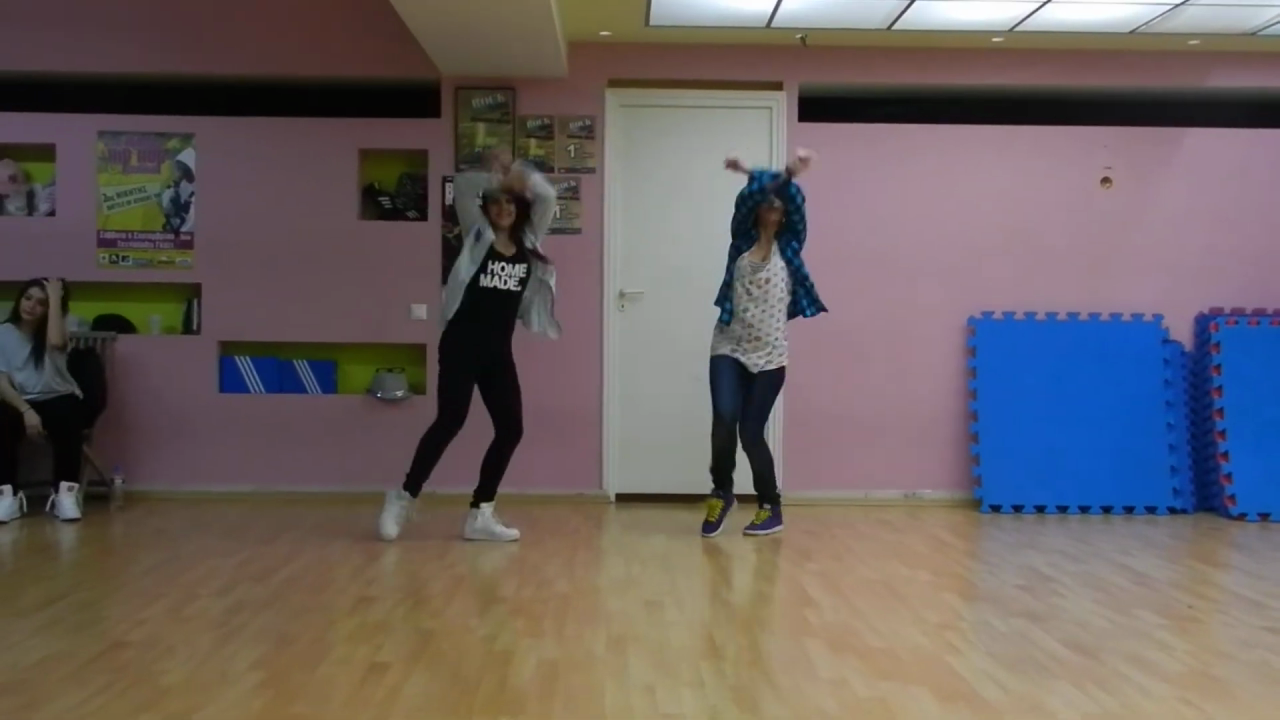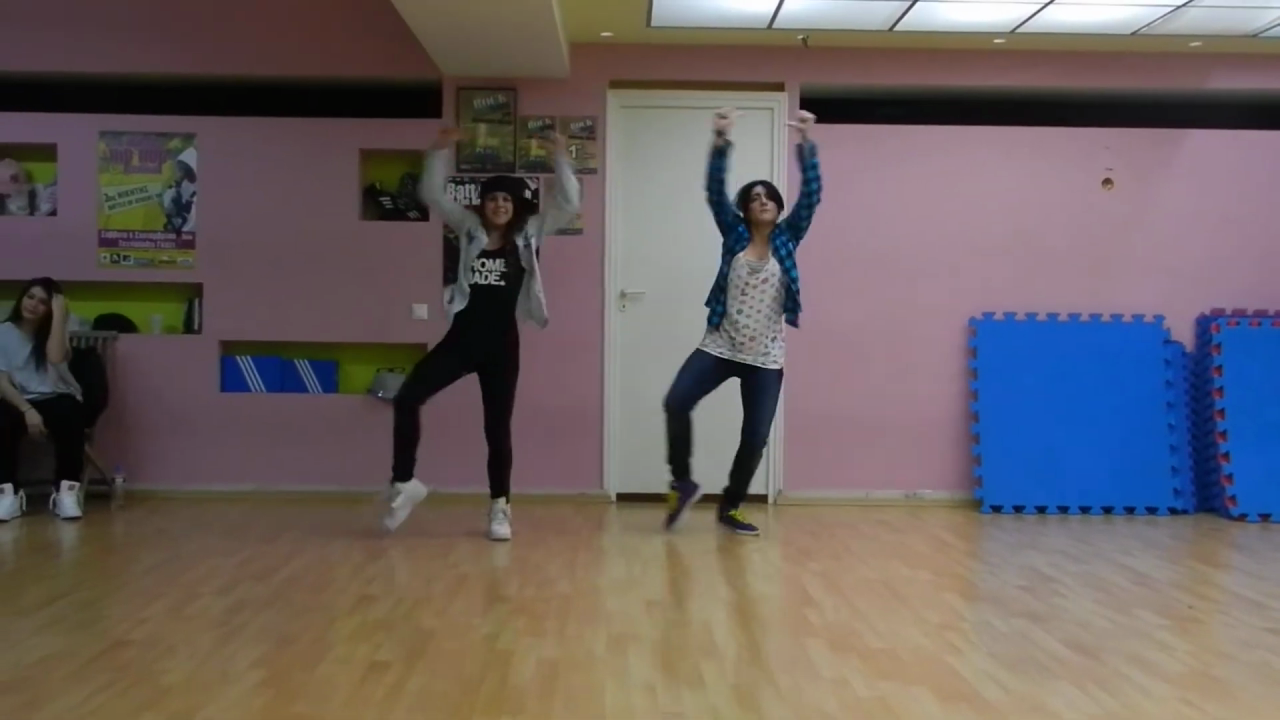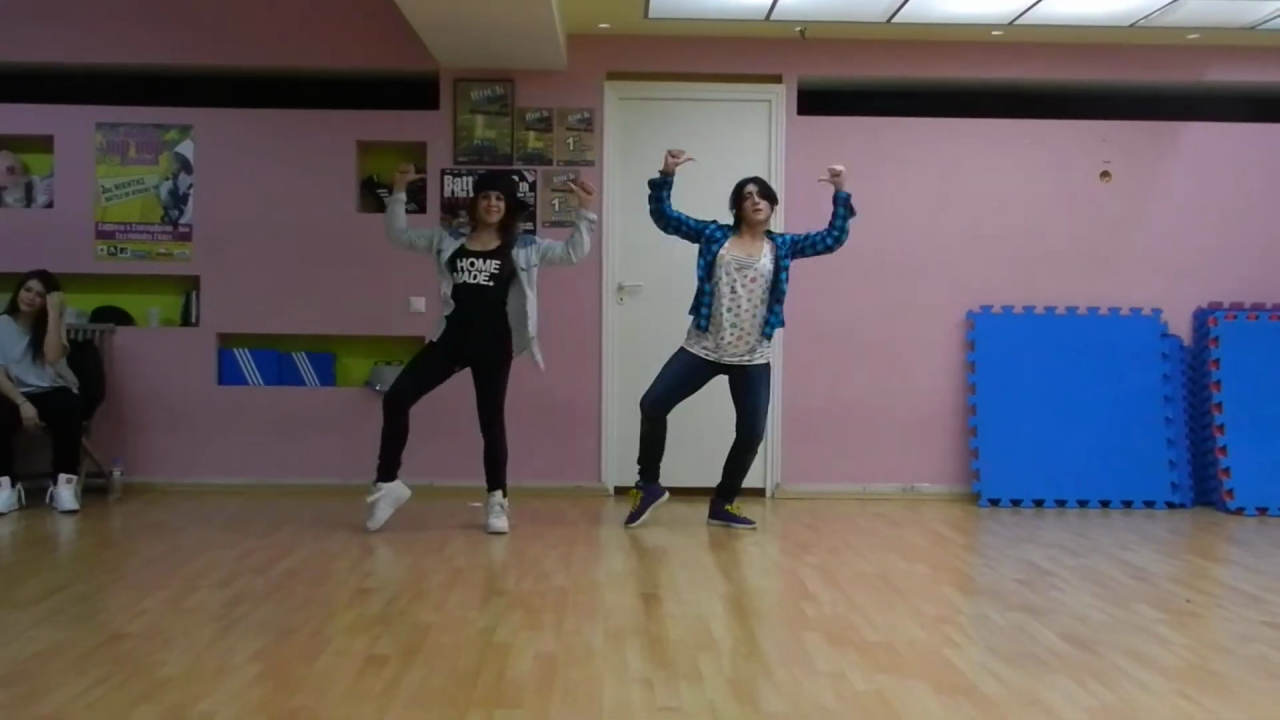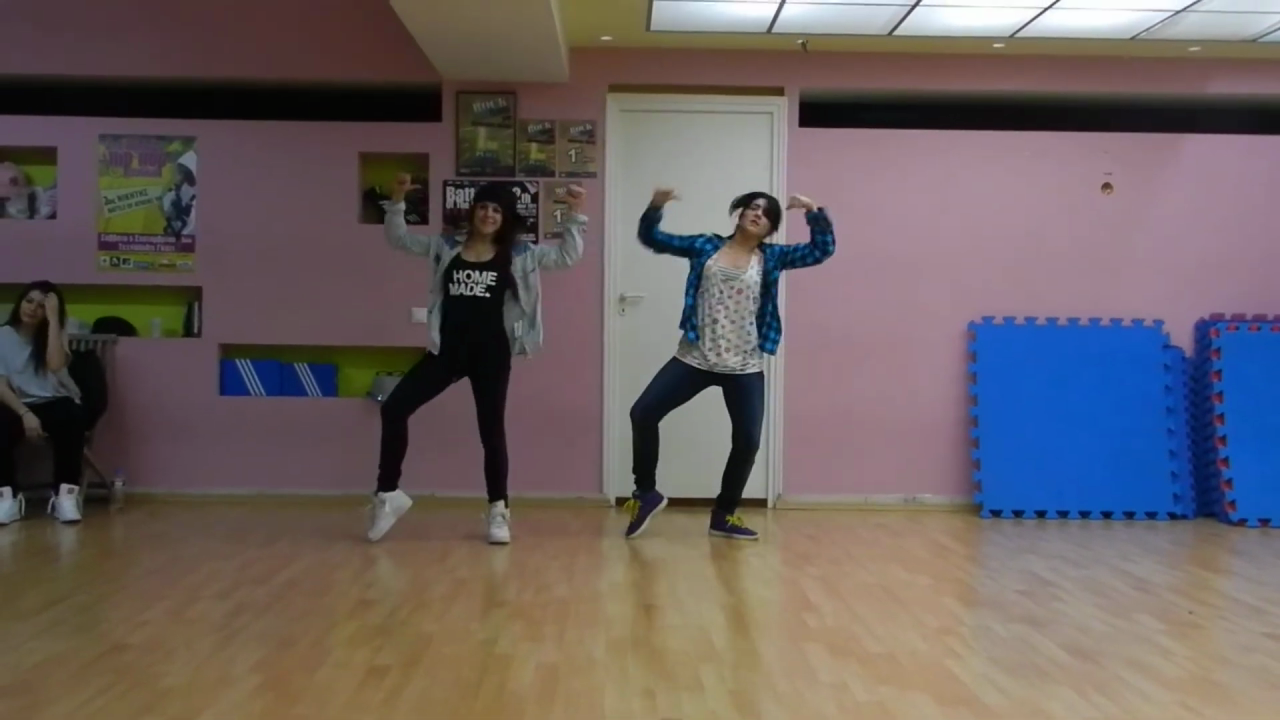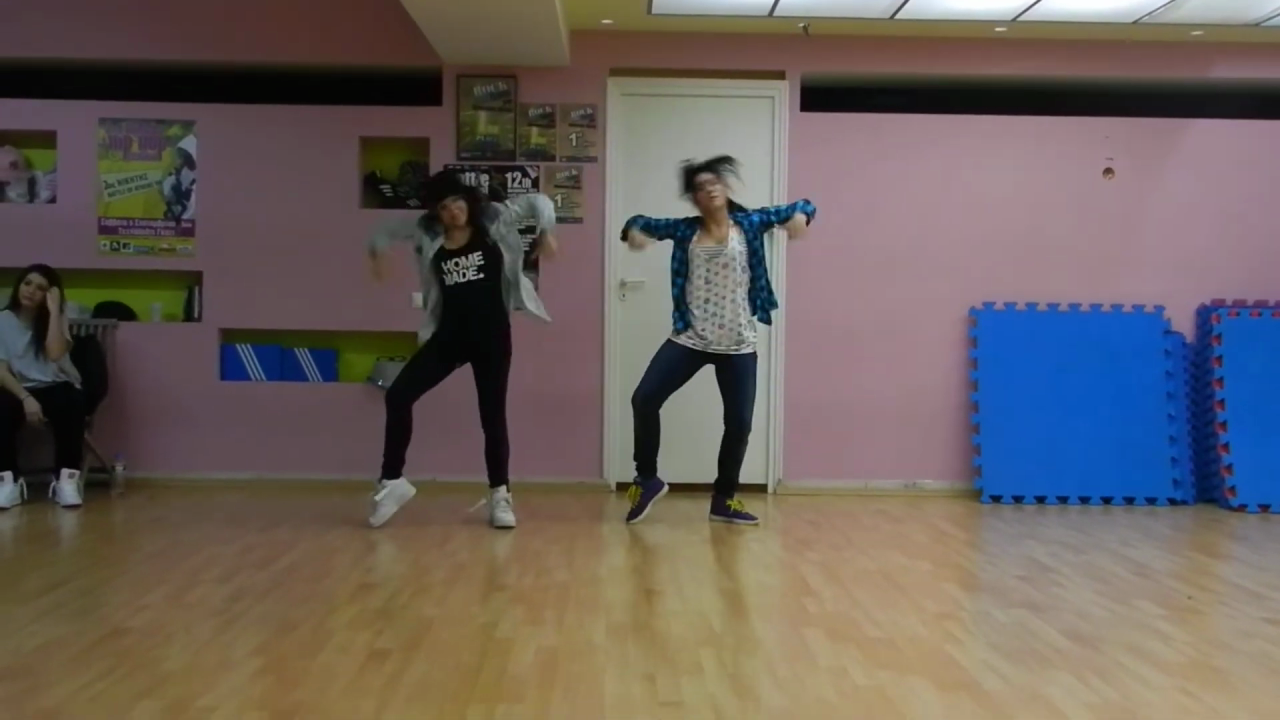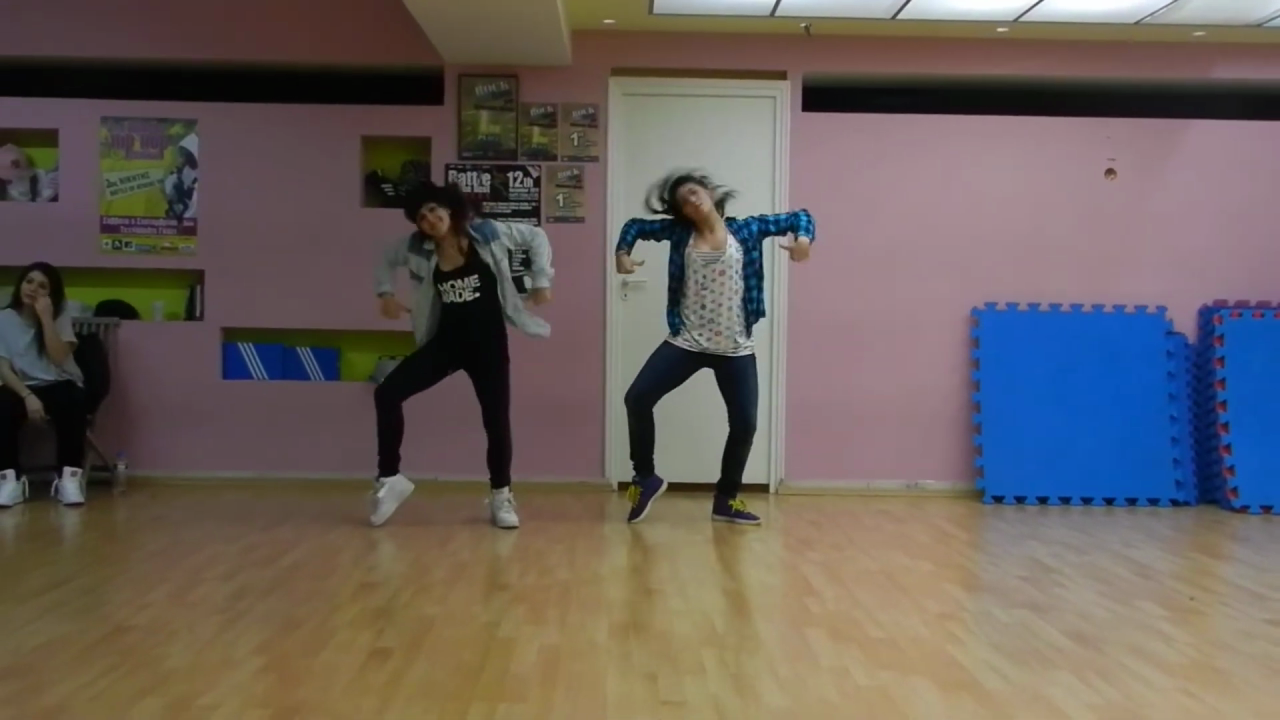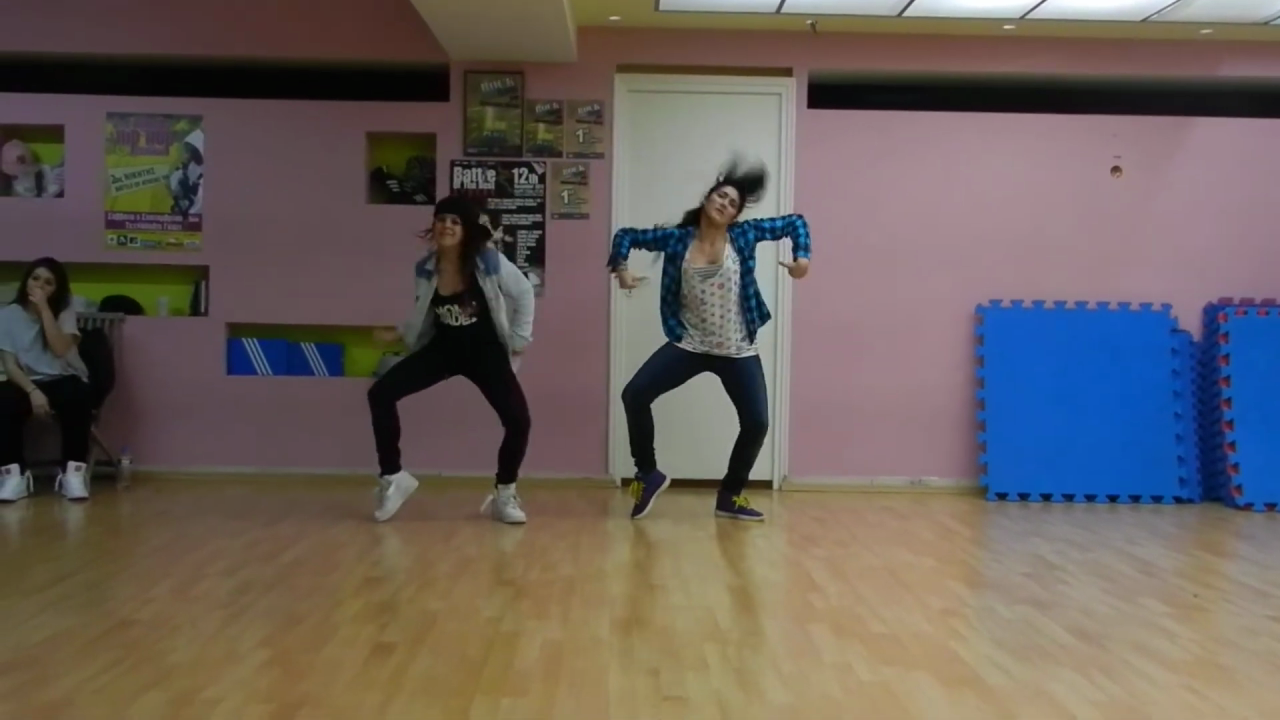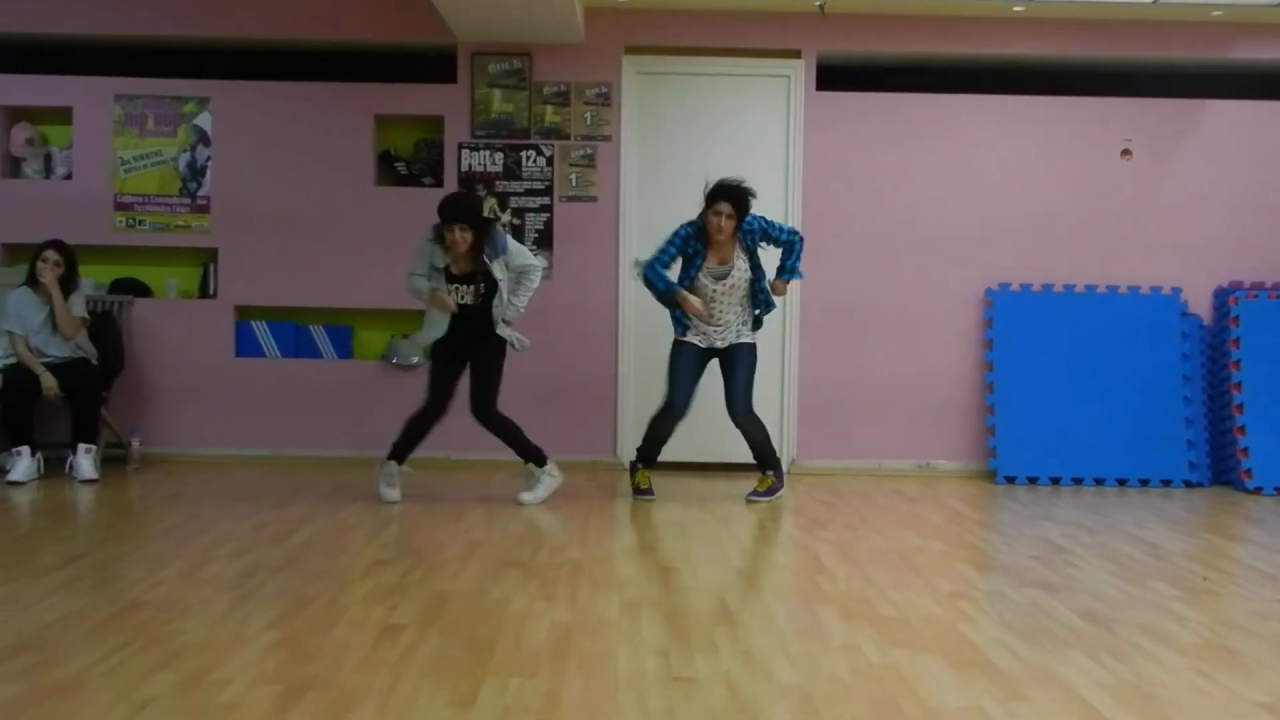
dt=0.2s
person 1, frame 1
left shoulder: (791, 241)
right shoulder: (743, 237)
left elbow: (795, 199)
right elbow: (750, 196)
right wrist: (786, 174)
left hip: (769, 357)
right hip: (728, 349)
left knee: (751, 432)
right knee: (725, 417)
left ankle: (770, 505)
right ankle: (721, 494)
person 1, frame 2
left shoulder: (787, 238)
right shoulder: (734, 234)
left elbow: (811, 195)
right elbow: (715, 190)
left wrist: (805, 142)
right wrist: (721, 140)
left hip: (765, 359)
right hip: (719, 346)
left knee: (755, 435)
right knee: (676, 403)
left ankle: (731, 506)
right ankle: (683, 483)
person 1, frame 3
left shoulder: (781, 246)
right shoulder: (715, 235)
left elbow: (834, 237)
right elbow: (662, 216)
left wrist: (839, 191)
right wrist: (666, 175)
left hip: (752, 356)
right hip: (703, 348)
left knee: (752, 431)
right knee: (653, 405)
left ankle: (723, 503)
right ankle: (649, 485)
person 1, frame 4
left shoulder: (771, 257)
right shoulder: (706, 246)
left elbow: (822, 250)
right elbow: (654, 240)
left wrist: (813, 213)
right wrist: (654, 210)
left hip: (744, 366)
right hip: (694, 358)
left knee: (747, 442)
right knee: (643, 413)
left ankle: (723, 514)
right ankle: (646, 494)
person 1, frame 5
left shoulder: (749, 223)
right shoulder: (684, 229)
left elbow: (800, 207)
right elbow: (640, 221)
left wrist: (800, 216)
right wrist: (632, 233)
left hip: (737, 344)
right hip: (690, 339)
left knee: (739, 423)
right knee: (644, 400)
left ankle: (724, 498)
right ankle: (647, 480)
person 1, frame 6
left shoulder: (747, 230)
right shoulder: (681, 232)
left elbow: (799, 218)
right elbow: (636, 227)
left wrist: (803, 239)
right wrist: (623, 253)
left hip: (734, 348)
right hip: (686, 342)
left knee: (745, 424)
right knee: (637, 399)
left ankle: (726, 498)
right ankle: (646, 480)
person 1, frame 7
left shoulder: (744, 235)
right shoulder: (678, 236)
left elbow: (795, 222)
right elbow: (625, 237)
left wrist: (802, 256)
right wrist: (619, 266)
left hip: (738, 349)
right hip: (689, 344)
left knee: (757, 421)
right knee: (634, 395)
left ankle: (731, 496)
right ankle: (648, 475)
person 1, frame 8
left shoulder: (751, 228)
right shoulder: (688, 234)
left elbow: (793, 239)
right elbow: (651, 269)
left wrist: (786, 277)
right wrist: (677, 295)
left hip: (739, 337)
right hip: (694, 335)
left knee: (740, 409)
right knee: (676, 404)
left ankle: (771, 471)
right ankle: (642, 465)
person 2, frame 1
left shoulder: (529, 240)
right shoulder: (477, 232)
left elbow: (548, 198)
right elbow: (461, 188)
left wrist: (523, 177)
right wrist: (496, 176)
left hip: (498, 351)
right hip: (461, 342)
left knee: (511, 429)
right knee: (450, 422)
left ankle: (481, 514)
right ankle: (403, 497)
person 2, frame 2
left shoulder: (527, 236)
right shoulder: (469, 227)
left elbow: (567, 205)
right elbow: (433, 193)
left wrist: (561, 159)
right wrist: (441, 151)
left hip: (501, 345)
right hip: (461, 338)
left knee: (498, 428)
right knee: (407, 399)
left ankle: (498, 508)
right ankle: (406, 484)
person 2, frame 3
left shoulder: (523, 246)
right shoulder: (449, 239)
left elbow: (574, 253)
right elbow: (398, 235)
left wrist: (584, 211)
right wrist: (398, 193)
left hip: (493, 343)
right hip: (451, 338)
left knee: (491, 422)
right knee: (396, 400)
left ankle: (497, 502)
right ankle: (387, 486)
person 2, frame 4
left shoulder: (518, 253)
right shoulder: (446, 245)
left elbow: (568, 257)
right elbow: (399, 239)
left wrist: (575, 216)
right wrist: (397, 201)
left hip: (490, 351)
right hip: (447, 349)
left knee: (491, 431)
right knee: (394, 409)
left ankle: (498, 512)
right ankle: (388, 496)
person 2, frame 5
left shoulder: (492, 219)
right shoulder: (427, 231)
left elbow: (536, 202)
right elbow: (387, 234)
left wrist: (546, 230)
right wrist: (376, 250)
left hip: (491, 334)
right hip: (449, 334)
left knee: (493, 416)
right knee: (398, 397)
left ankle: (499, 497)
right ankle: (392, 482)
person 2, frame 6
left shoulder: (486, 234)
right shoulder: (417, 247)
left elbow: (535, 235)
right elbow: (388, 258)
left wrist: (541, 280)
right wrist: (386, 292)
left hip: (488, 343)
right hip: (446, 341)
left knee: (496, 423)
right knee: (387, 394)
left ankle: (500, 496)
right ankle: (390, 481)
person 2, frame 7
left shoulder: (488, 261)
right shoulder: (426, 266)
left elbow: (523, 294)
left wrist: (520, 339)
right wrist: (401, 333)
left hip: (486, 352)
right hip: (442, 349)
left knee: (519, 421)
right knee: (380, 394)
left ankle: (505, 494)
right ankle: (393, 479)
person 2, frame 8
left shoulder: (498, 243)
right shoulder: (433, 244)
left elbow: (532, 269)
right elbow: (416, 278)
left wrist: (510, 310)
right wrist: (433, 295)
left hip: (487, 333)
right hip: (448, 332)
left knee: (484, 409)
right knee: (435, 404)
left ankle: (542, 470)
right ankle: (393, 467)
person 3, frame 1
left shoulder: (50, 332)
left elbow: (56, 342)
left wrist: (56, 299)
right wrist: (26, 411)
left hip: (56, 399)
left knee: (70, 415)
left ankle: (65, 493)
person 3, frame 2
left shoulder: (55, 330)
left elbow: (56, 358)
left wrist: (59, 315)
right wrist: (27, 410)
left hip: (57, 399)
left knee: (72, 415)
left ankle: (67, 491)
person 3, frame 3
left shoulder: (53, 324)
left elbow: (53, 358)
left wrist: (54, 312)
right wrist: (22, 403)
left hip: (53, 393)
left knee: (70, 407)
left ankle: (64, 485)
person 3, frame 4
left shoulder: (56, 334)
left elbow: (56, 365)
left wrist: (53, 318)
right wrist: (25, 414)
left hip: (55, 403)
left knee: (72, 417)
left ankle: (66, 495)
person 3, frame 5
left shoulder: (57, 318)
left elbow: (56, 354)
left wrist: (53, 309)
right wrist: (26, 398)
left hip: (55, 388)
left knee: (72, 402)
left ankle: (67, 479)
person 3, frame 6
left shoulder: (60, 318)
left elbow: (59, 359)
left wrist: (46, 317)
right wrist: (28, 396)
left hip: (58, 386)
right hip: (21, 387)
left knee: (74, 401)
left ankle: (69, 477)
person 3, frame 7
left shoulder: (65, 313)
left elbow: (60, 350)
left wrist: (44, 308)
right wrist: (33, 391)
left hip: (63, 381)
right hip: (26, 382)
left knee: (79, 396)
left ankle: (73, 472)
person 3, frame 8
left shoulder: (73, 295)
right shoulder: (17, 297)
left elbow: (69, 332)
right elbow: (19, 347)
left wrist: (54, 290)
right wrist: (43, 374)
left hip: (72, 364)
right hip: (36, 364)
left knee: (88, 378)
right knee: (12, 381)
left ankle: (84, 454)
right ankle: (24, 456)
